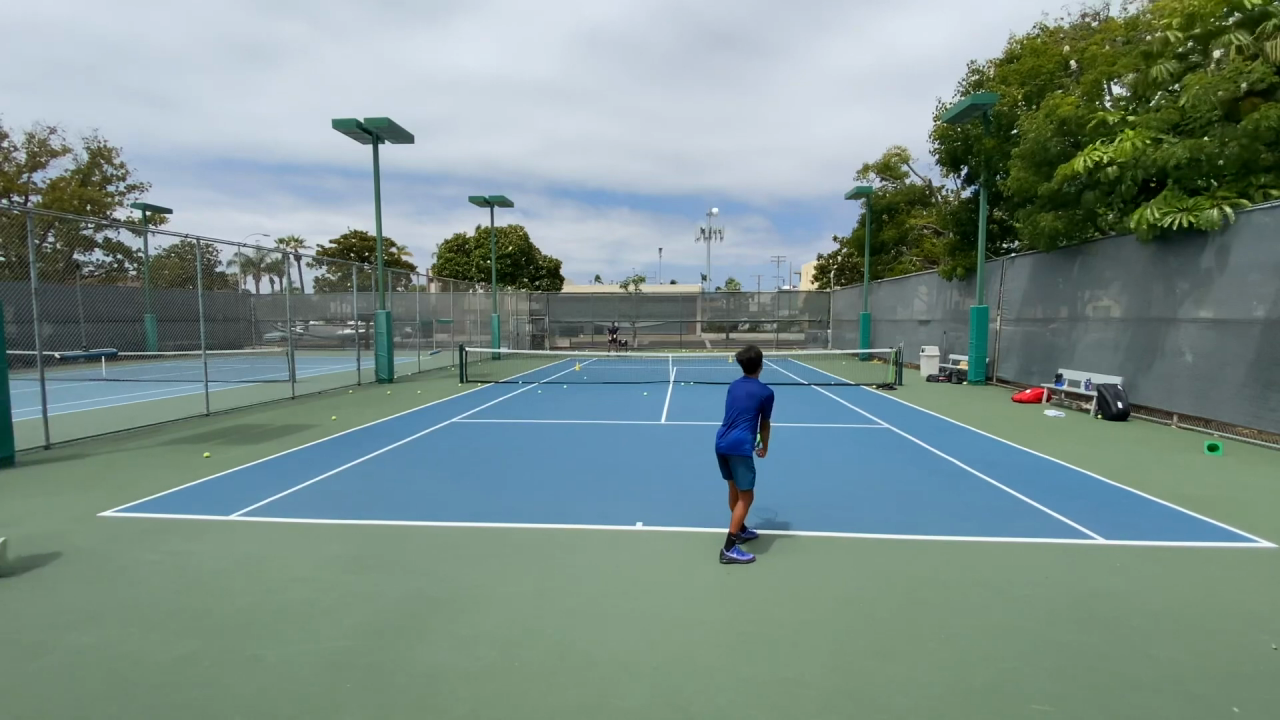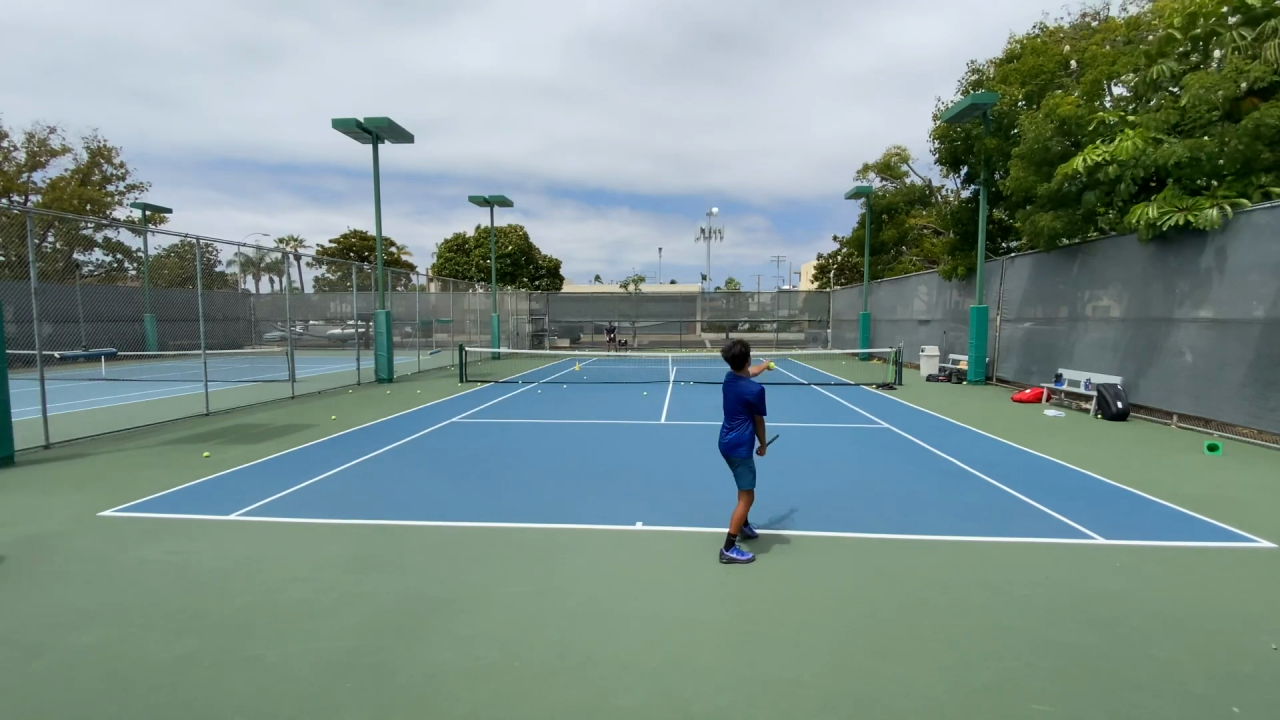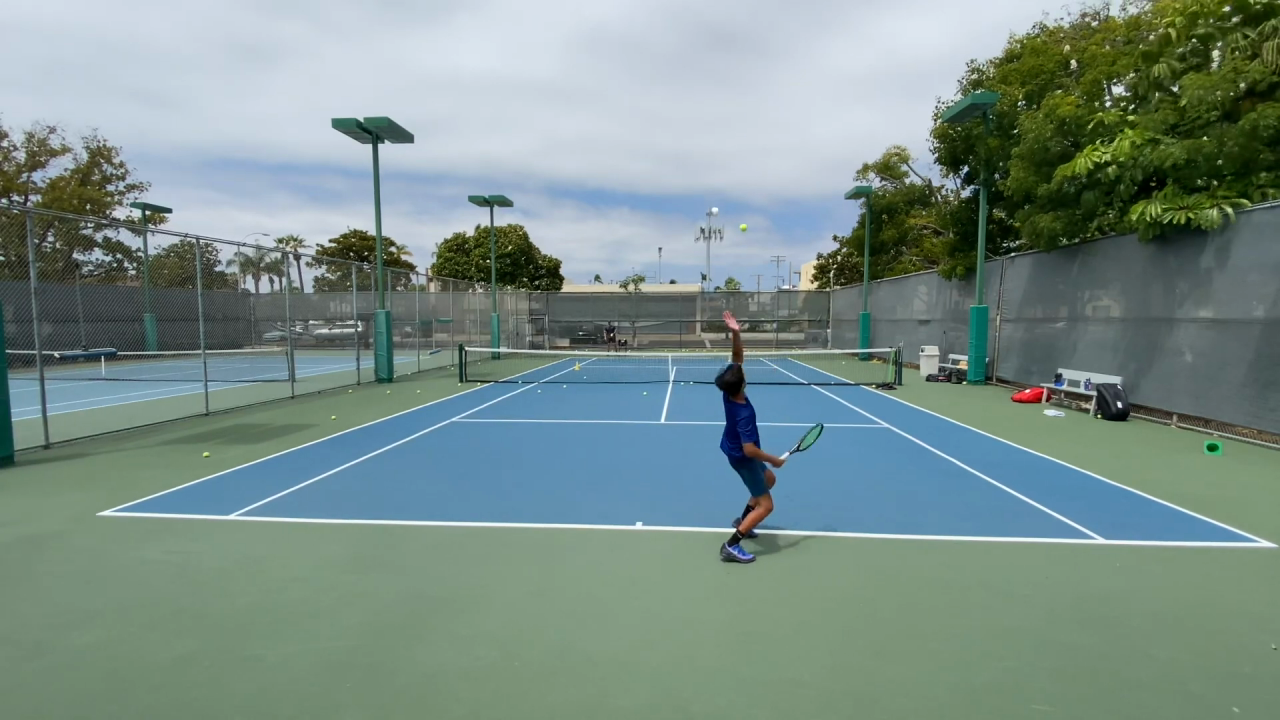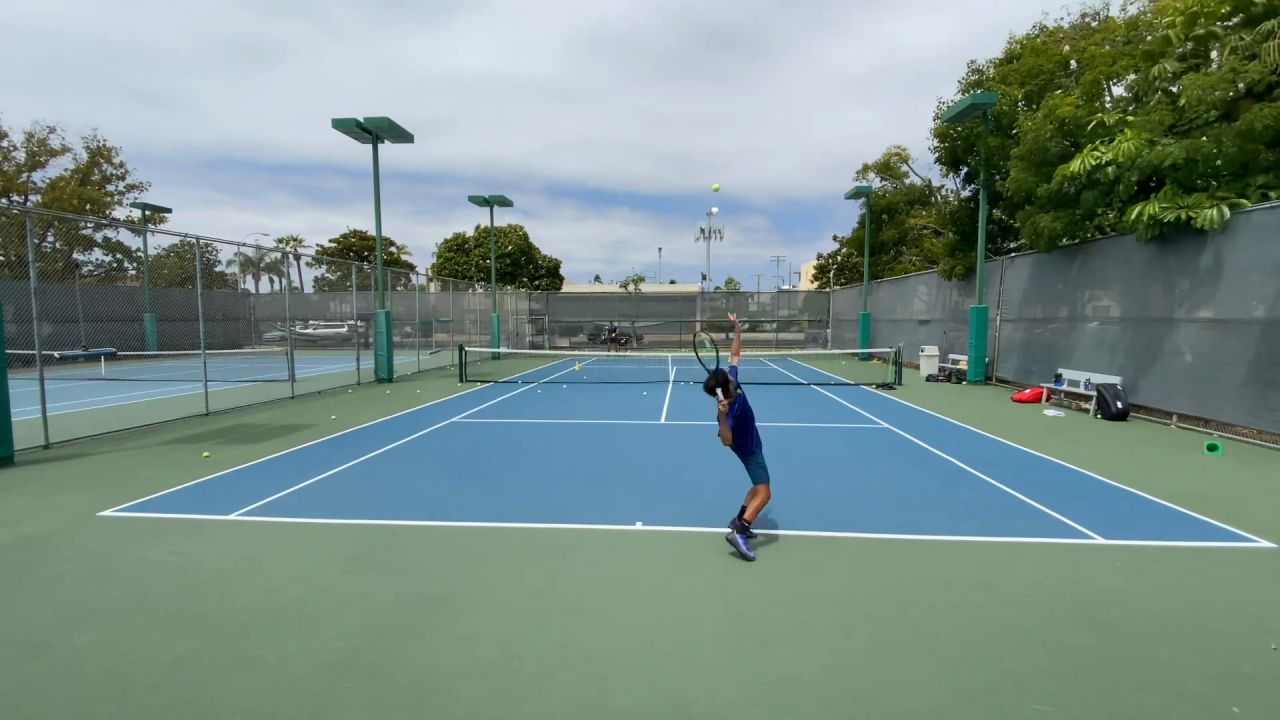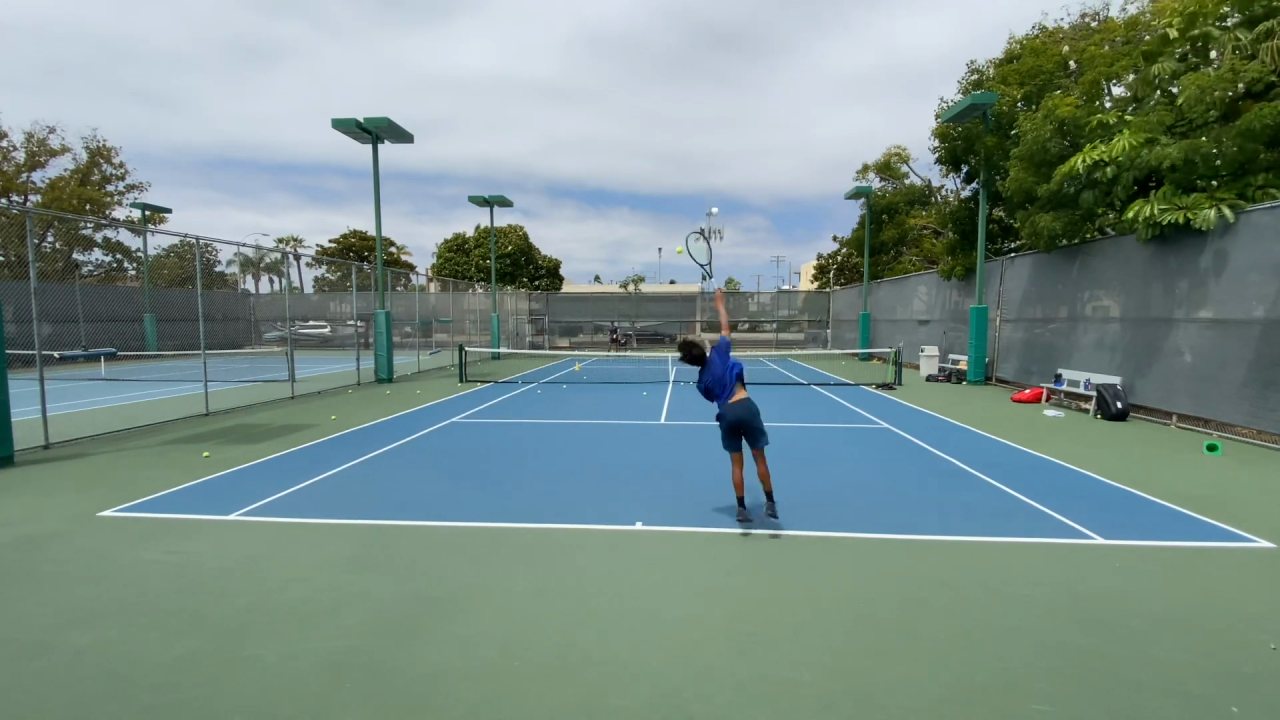
dt=0.3s
person 1, frame 1
left shoulder: (733, 386)
right shoulder: (766, 393)
right elbow: (764, 425)
right wrist: (764, 447)
left hip: (721, 443)
right hip: (740, 447)
left knee: (734, 490)
right knee: (745, 497)
left ankle: (740, 530)
right ankle: (728, 549)
person 1, frame 2
left shoulder: (728, 380)
right shoulder: (755, 390)
left elbow: (747, 371)
right elbow: (759, 423)
left wrist: (762, 367)
right wrist: (763, 445)
left hip: (727, 443)
right hip: (740, 448)
left knee: (748, 487)
right knee: (747, 496)
left ankle: (743, 528)
right ankle: (729, 549)
person 1, frame 3
left shoulder: (728, 391)
right shoulder: (743, 415)
left elbow: (737, 359)
right elbow: (749, 450)
left wrist: (735, 333)
right wrist: (774, 460)
left hip: (735, 451)
right hip: (742, 458)
left knee: (769, 479)
right knee: (765, 505)
left ankle: (743, 520)
right ankle: (732, 545)
person 1, frame 4
left shoulder: (730, 385)
right shoulder: (730, 411)
left elbow: (735, 357)
right elbow: (727, 441)
left wrist: (737, 328)
right wrist: (722, 415)
left hip: (751, 446)
right hip: (748, 449)
left knee: (761, 483)
right knee: (763, 495)
left ankle: (740, 520)
right ankle: (739, 532)
person 1, frame 5
left shoulder: (702, 383)
right shoulder: (717, 355)
right elbow: (725, 328)
right wrist: (720, 304)
left hip: (727, 415)
right hip: (745, 409)
left knee: (737, 464)
right knee: (759, 460)
left ankle: (741, 509)
right ankle: (769, 502)
